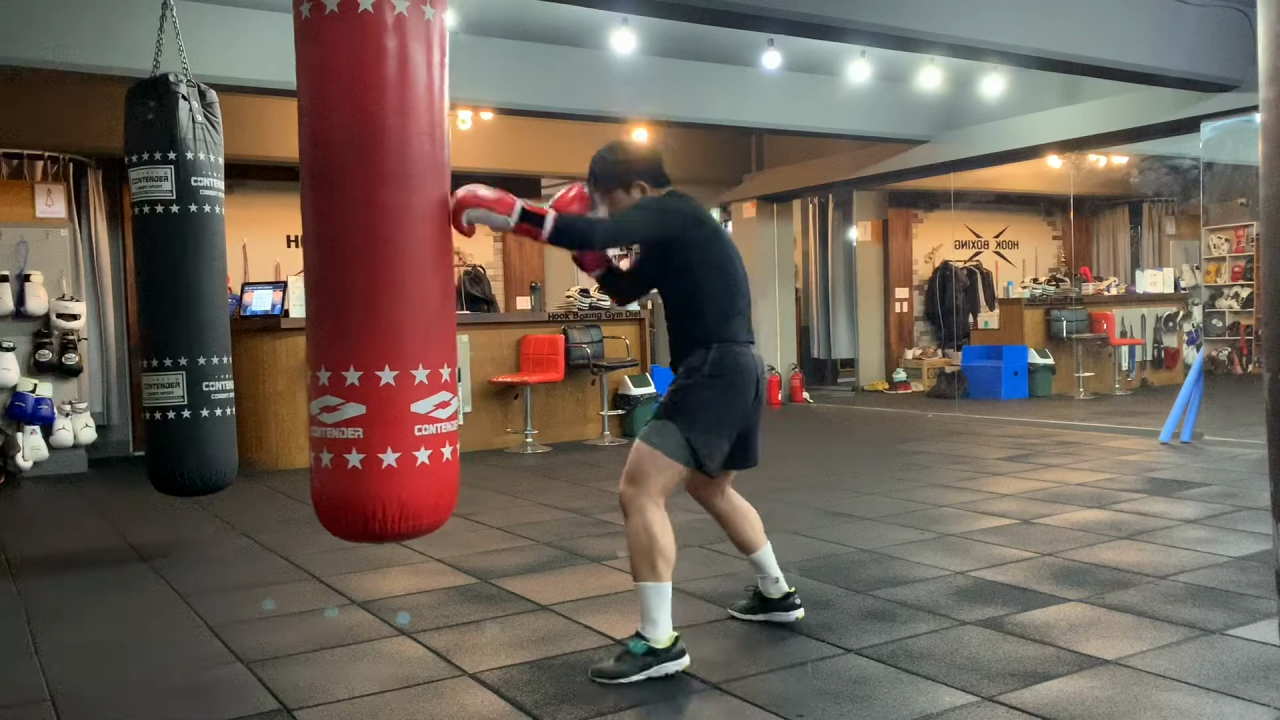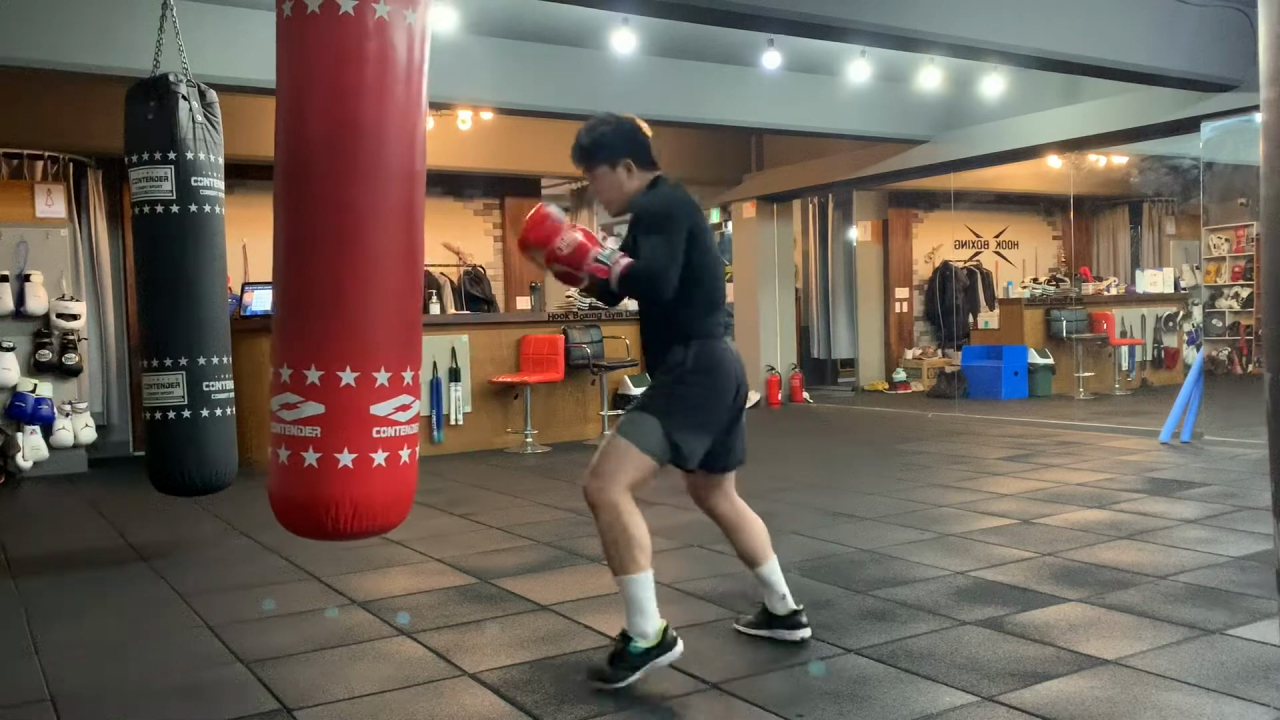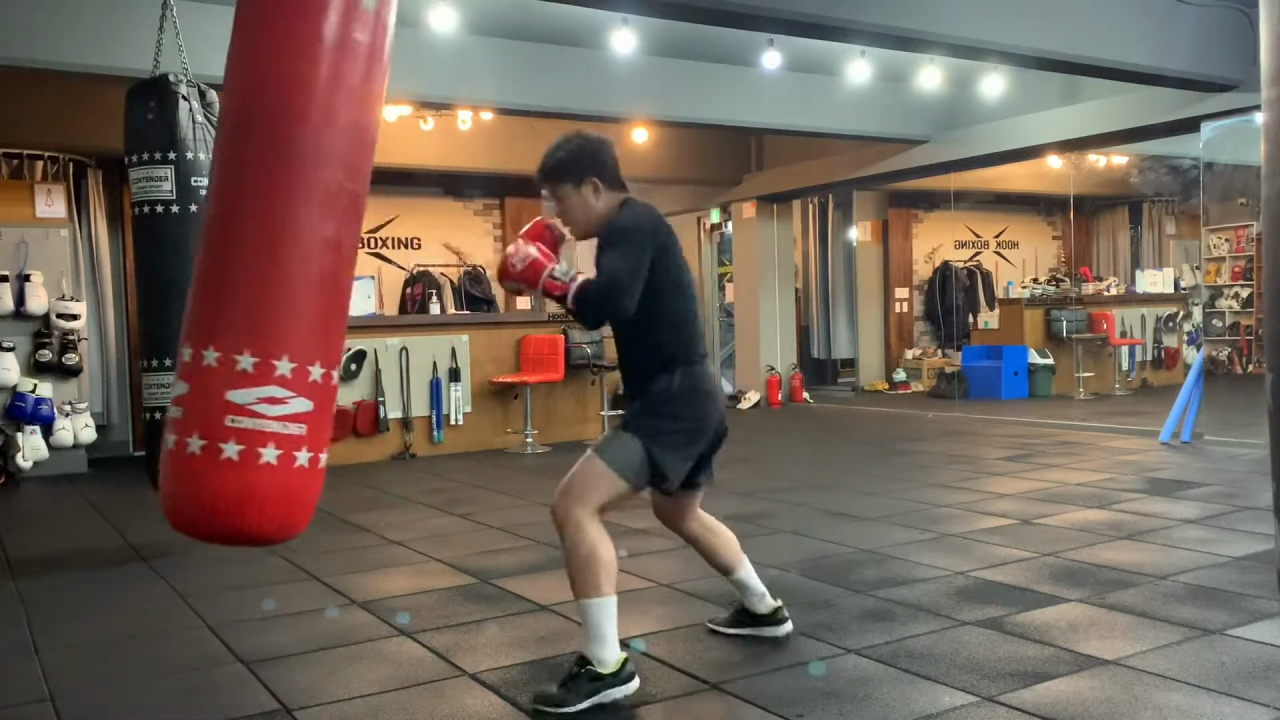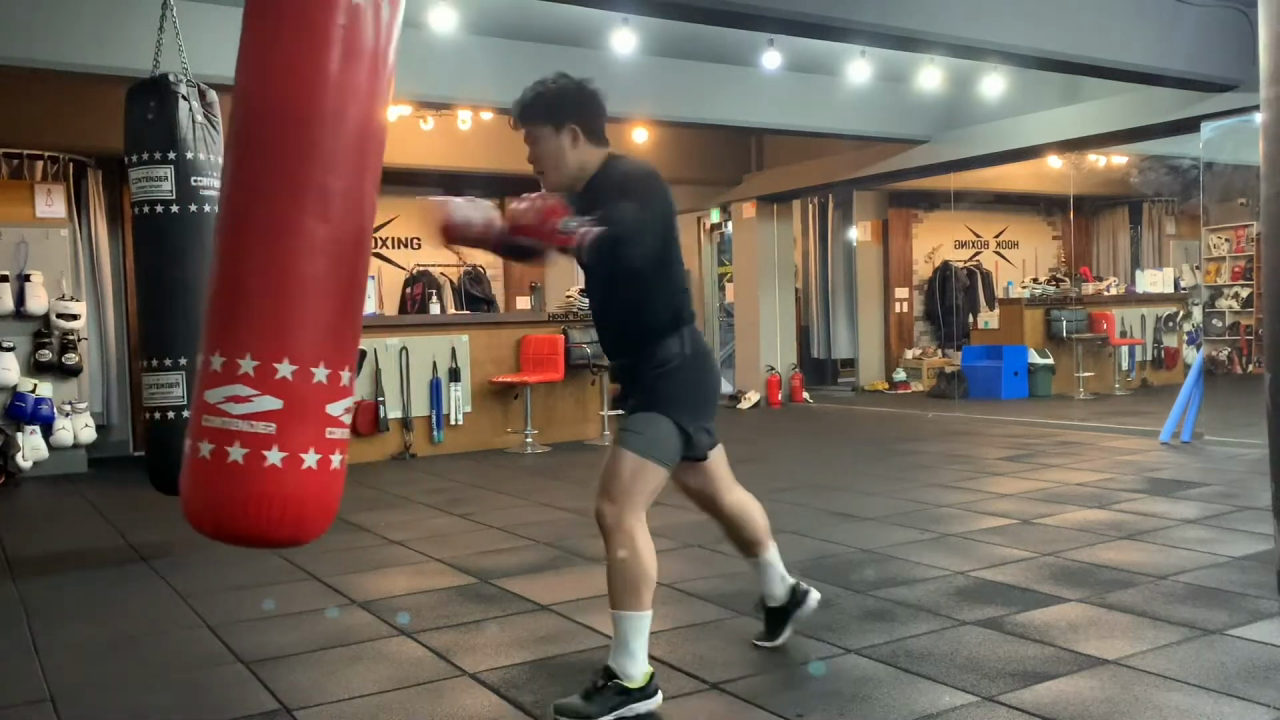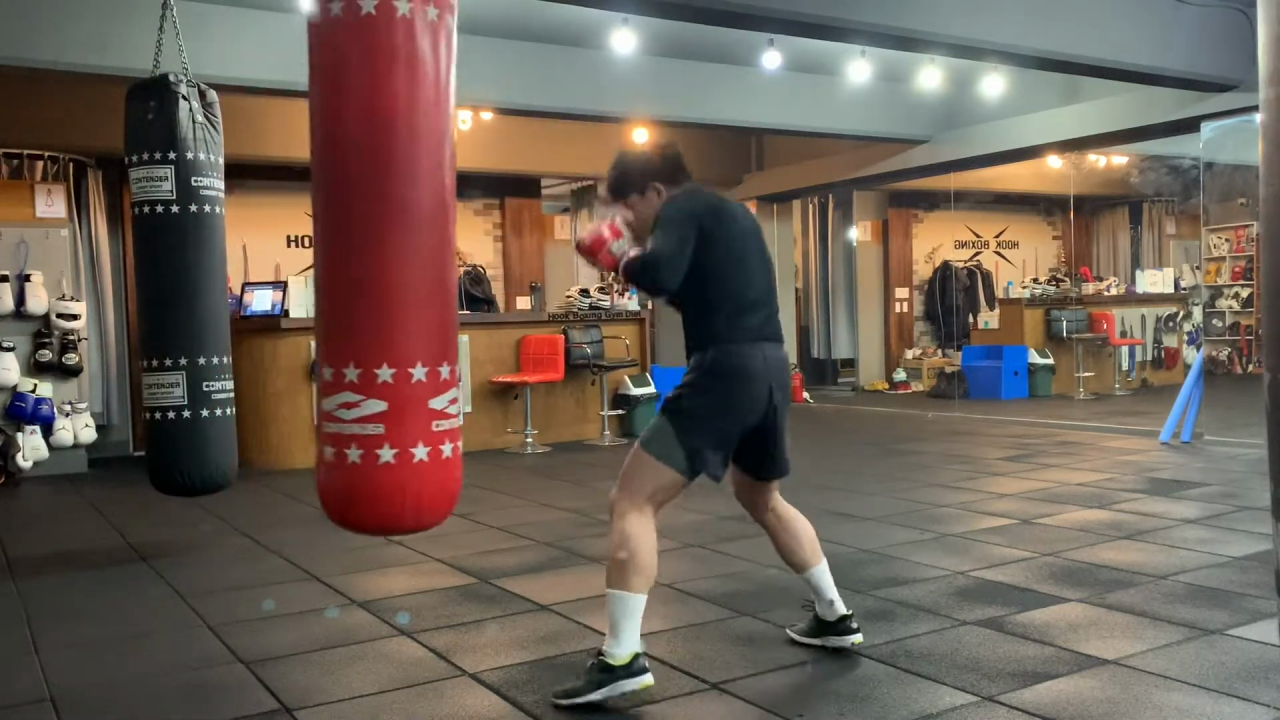
dt=0.7s
person 1, frame 1
left shoulder: (671, 210)
right shoulder: (674, 228)
left elbow: (587, 237)
right elbow: (626, 290)
left wrist: (508, 211)
right wrist: (588, 253)
left hip: (715, 375)
right hip: (735, 372)
left knee: (638, 495)
right knee: (712, 491)
left ankle: (658, 642)
right ankle: (778, 594)
person 1, frame 2
left shoulder: (663, 204)
right shoulder: (655, 210)
left elbow: (654, 284)
right elbow: (613, 288)
left wrist: (583, 252)
right wrist: (567, 252)
left hip: (692, 371)
right hip: (711, 370)
left knee: (605, 486)
right knee: (717, 497)
left ankle: (647, 634)
right ankle: (783, 609)
person 1, frame 3
left shoulder: (632, 224)
right shoulder: (634, 226)
left elbow: (608, 304)
right elbow: (611, 305)
left wrist: (545, 275)
right wrist: (551, 272)
left hip: (676, 397)
right hip: (688, 393)
left knee: (575, 507)
right knee: (681, 514)
left ankle: (606, 665)
right ankle: (762, 608)
person 1, frame 4
left shoulder: (633, 182)
right shoulder: (582, 194)
left elbow: (624, 258)
right elbow: (525, 240)
left wrist: (555, 227)
right wrist: (477, 225)
left hip: (669, 370)
right hip: (643, 369)
left knee: (618, 510)
right knee: (713, 488)
right ankle: (785, 595)
person 1, frame 5
left shoulder: (685, 208)
right shoulder: (733, 213)
left elbow: (660, 275)
left wrist: (615, 254)
right wrist: (636, 258)
left hip: (726, 371)
right hip: (769, 367)
left knee: (631, 502)
right knee: (762, 499)
left ankle: (621, 659)
right ankle: (835, 617)
